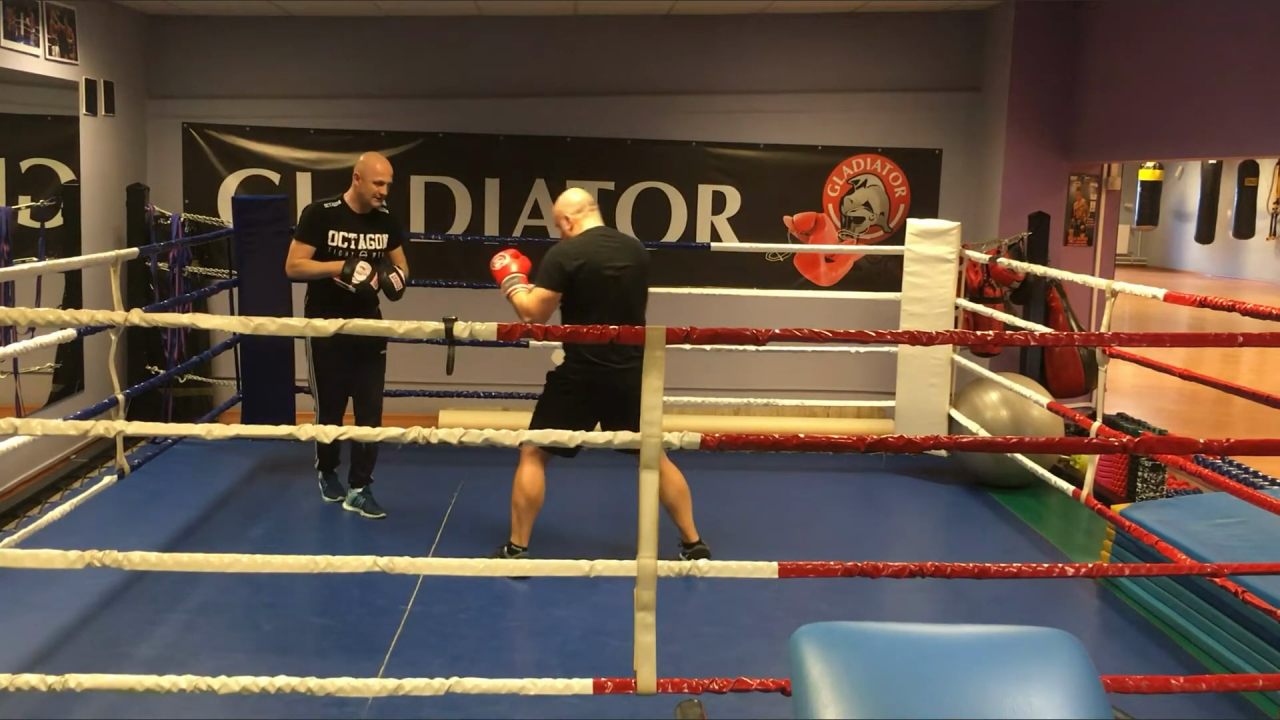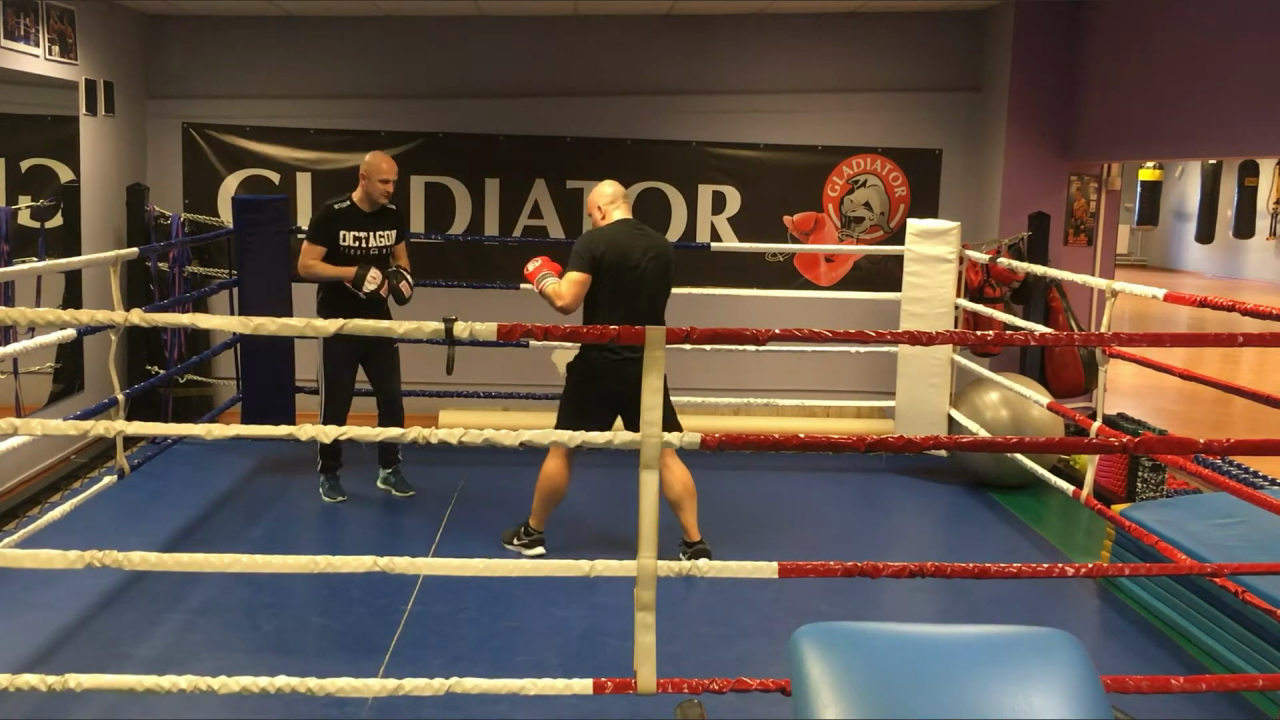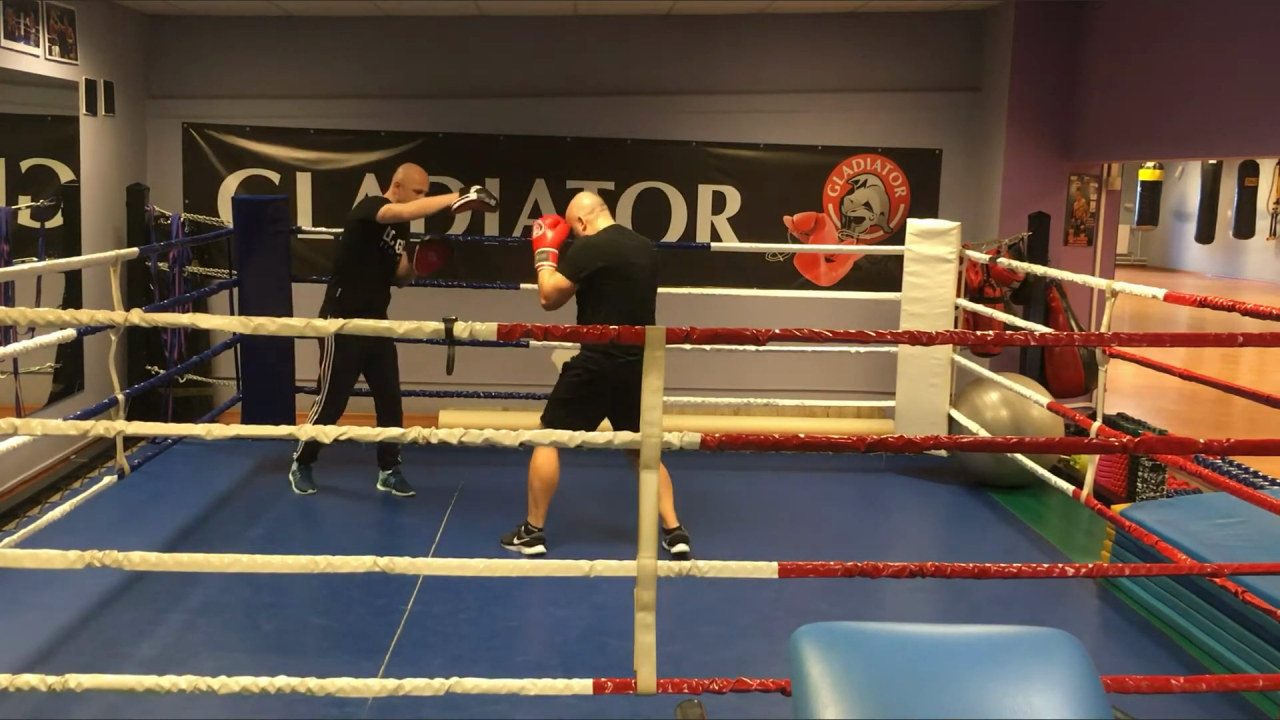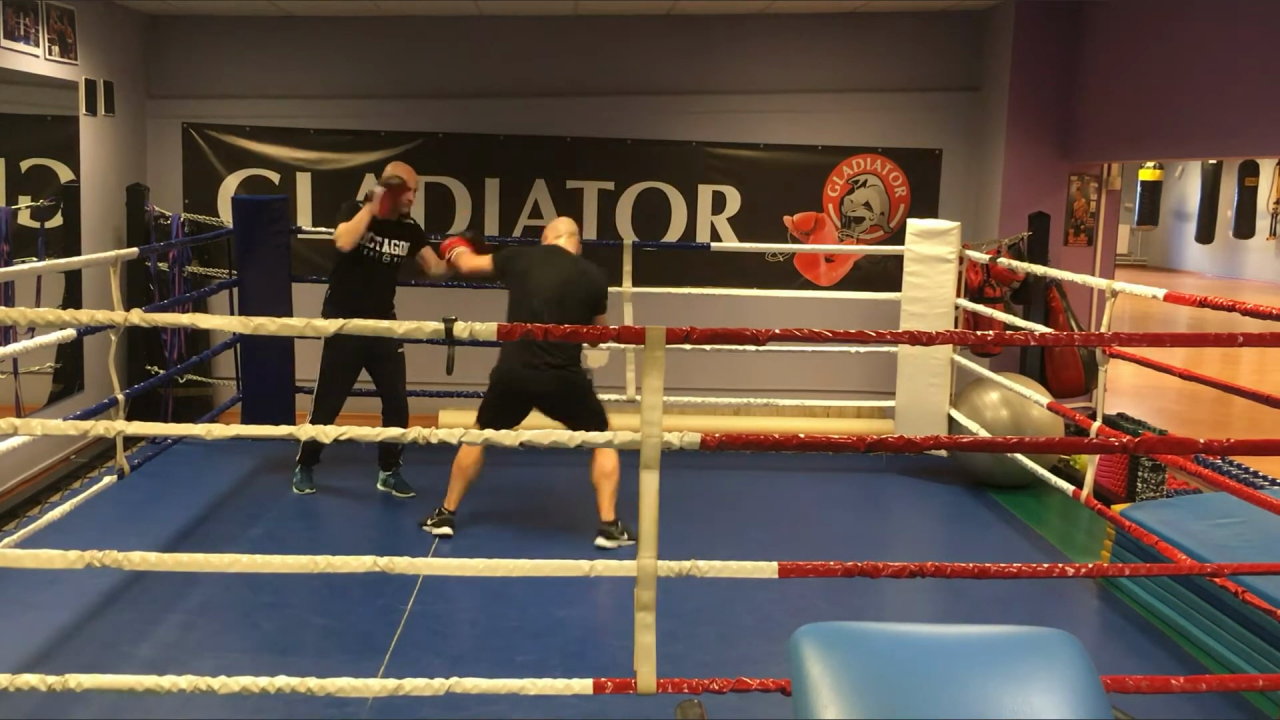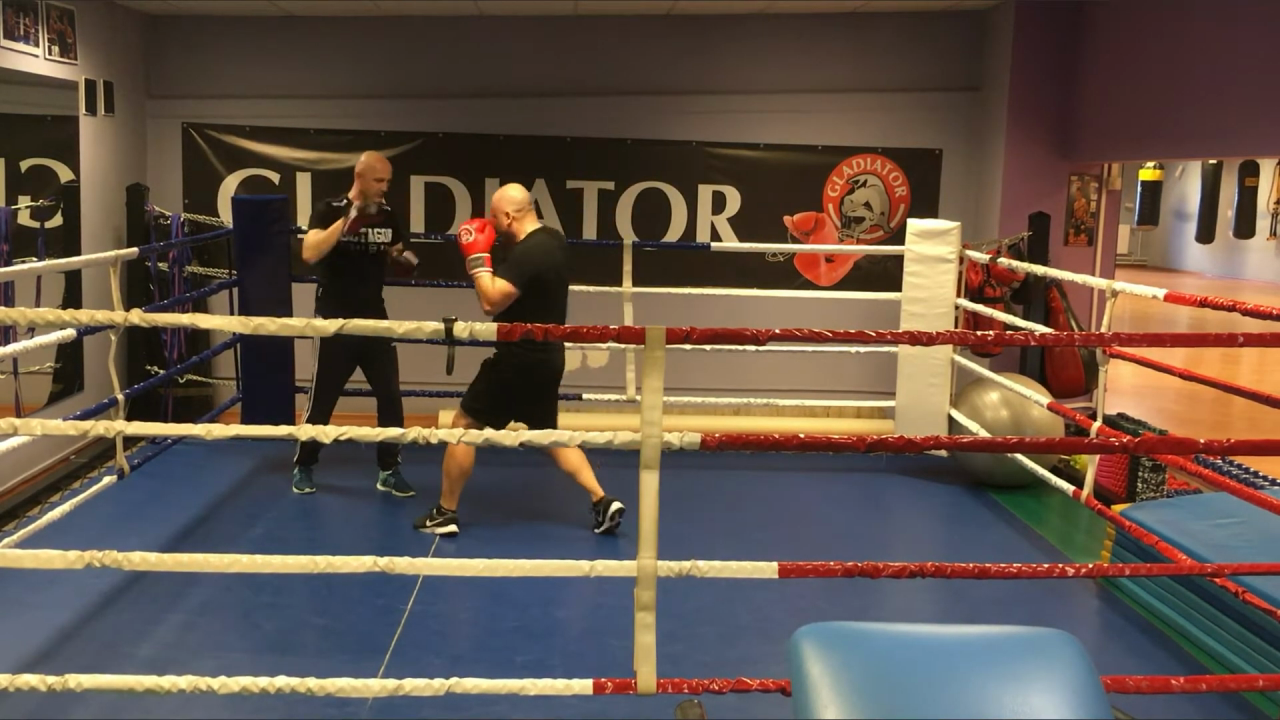
dt=0.5s
person 1, frame 1
left shoulder: (564, 254)
right shoulder: (637, 250)
left elbow: (535, 315)
left wrist: (511, 281)
left hip: (582, 376)
right hip: (630, 374)
left knee: (533, 455)
right knee: (654, 459)
left ankle: (517, 550)
right ankle: (694, 546)
person 1, frame 2
left shoulder: (594, 242)
right shoulder: (662, 247)
left elbow: (566, 302)
left wrist: (543, 277)
left hip: (599, 364)
right hip: (647, 365)
left knee: (561, 449)
right knee: (665, 453)
left ankle: (532, 534)
right ankle: (695, 544)
person 1, frame 3
left shoulder: (589, 248)
right shoulder: (645, 248)
left elbow: (549, 298)
left wrist: (544, 251)
left hip: (597, 364)
right hip: (638, 366)
left knee: (548, 440)
right knee: (641, 451)
left ankle: (532, 532)
right ankle: (674, 532)
person 1, frame 4
left shoulder: (521, 256)
right shoulder: (593, 277)
left elbow: (472, 265)
left wrist: (456, 249)
left hip: (515, 372)
right hip: (566, 378)
left ankle: (445, 514)
right ankle: (608, 526)
person 1, frame 5
left shoulder: (529, 253)
right shoulder: (551, 239)
left elbow: (491, 303)
left wrist: (477, 256)
right wrist: (482, 235)
left hip: (520, 360)
right hip: (544, 358)
left knee: (464, 426)
left ankle: (446, 513)
right ankle: (602, 501)
person 2, frame 1
left shoulder: (386, 220)
right shoulder: (320, 214)
left elbow: (401, 265)
right elbow: (293, 267)
left wrist: (394, 276)
right wrist: (341, 267)
left knee: (370, 411)
right knee: (331, 410)
left ankle: (359, 489)
right ankle: (328, 473)
person 2, frame 2
left shoulder: (394, 216)
right shoulder: (331, 215)
left elbow: (400, 257)
right elbow: (306, 266)
left wrist: (401, 275)
right wrist: (351, 272)
left hip: (378, 319)
right hip: (338, 323)
left knee: (391, 399)
right knee: (336, 404)
left ankle: (390, 469)
right ankle: (328, 474)
person 2, frame 3
left shoulder: (402, 226)
right shoulder: (370, 209)
right elbow: (405, 213)
left wrist: (418, 264)
right wrist: (457, 198)
left hip: (376, 324)
right hip: (343, 322)
left knee: (390, 401)
right knee: (331, 402)
left ankle: (389, 470)
right ankle: (301, 464)
person 2, frame 4
left shoulder: (410, 228)
right shoulder: (356, 210)
left elbow: (435, 268)
right elbow: (344, 243)
right wrist: (374, 203)
left hip: (382, 324)
right hip: (342, 322)
left knee: (396, 402)
right knee: (327, 402)
left ankle: (389, 472)
right ankle: (304, 467)
person 2, frame 5
left shoulder: (389, 216)
right shoulder: (329, 209)
left elbow: (392, 257)
right elbow: (310, 254)
left wrist: (404, 259)
right wrist: (345, 220)
left hip: (374, 320)
right hip: (334, 321)
left knee: (391, 398)
right knee: (322, 399)
left ankle: (389, 471)
right ankle: (303, 466)
